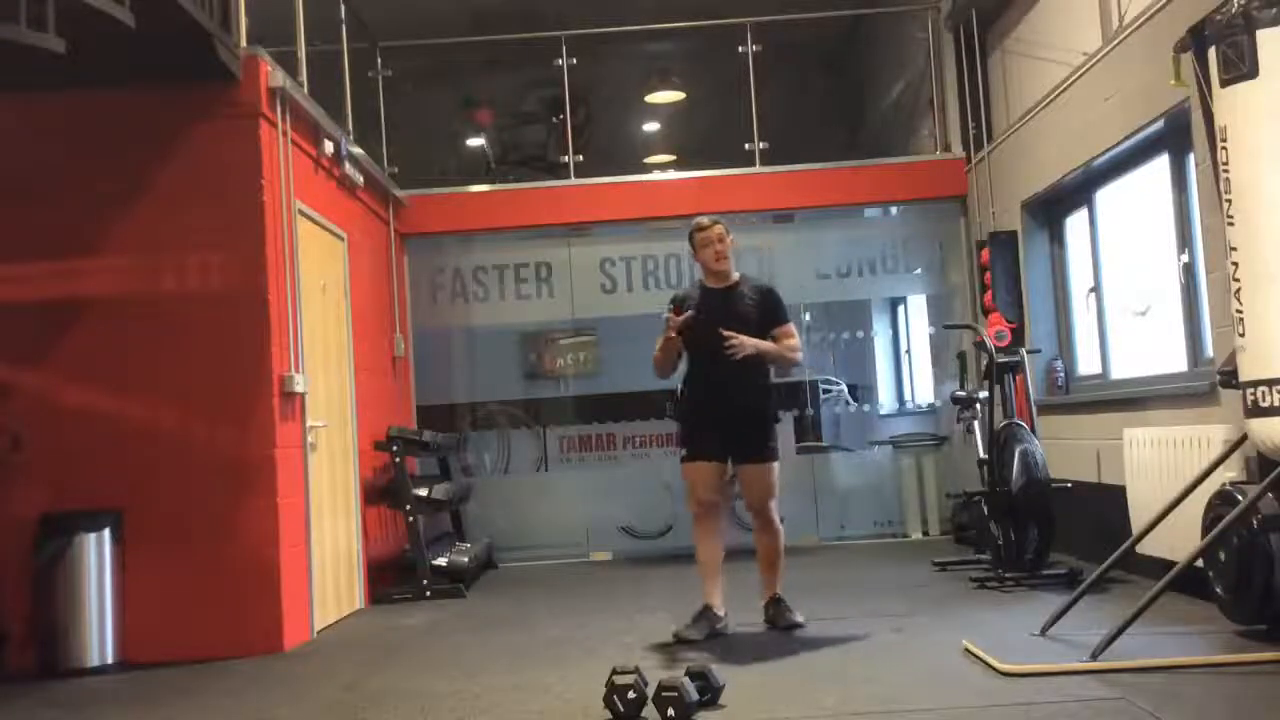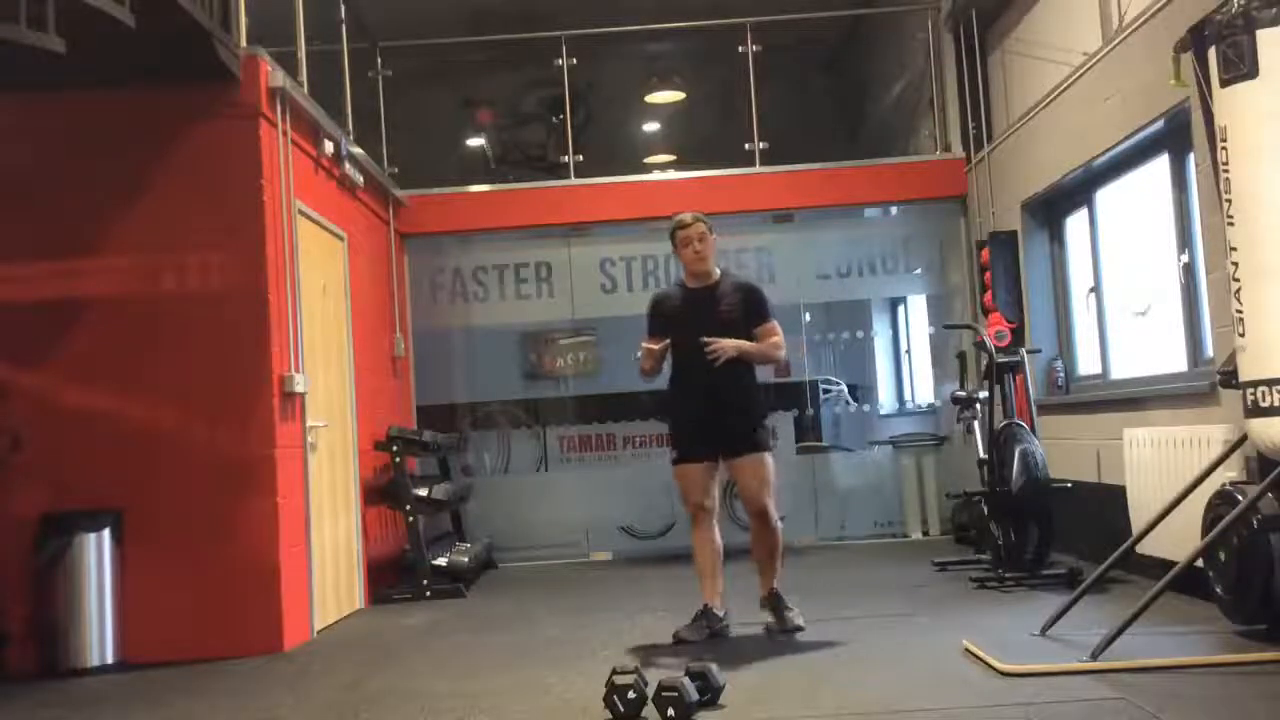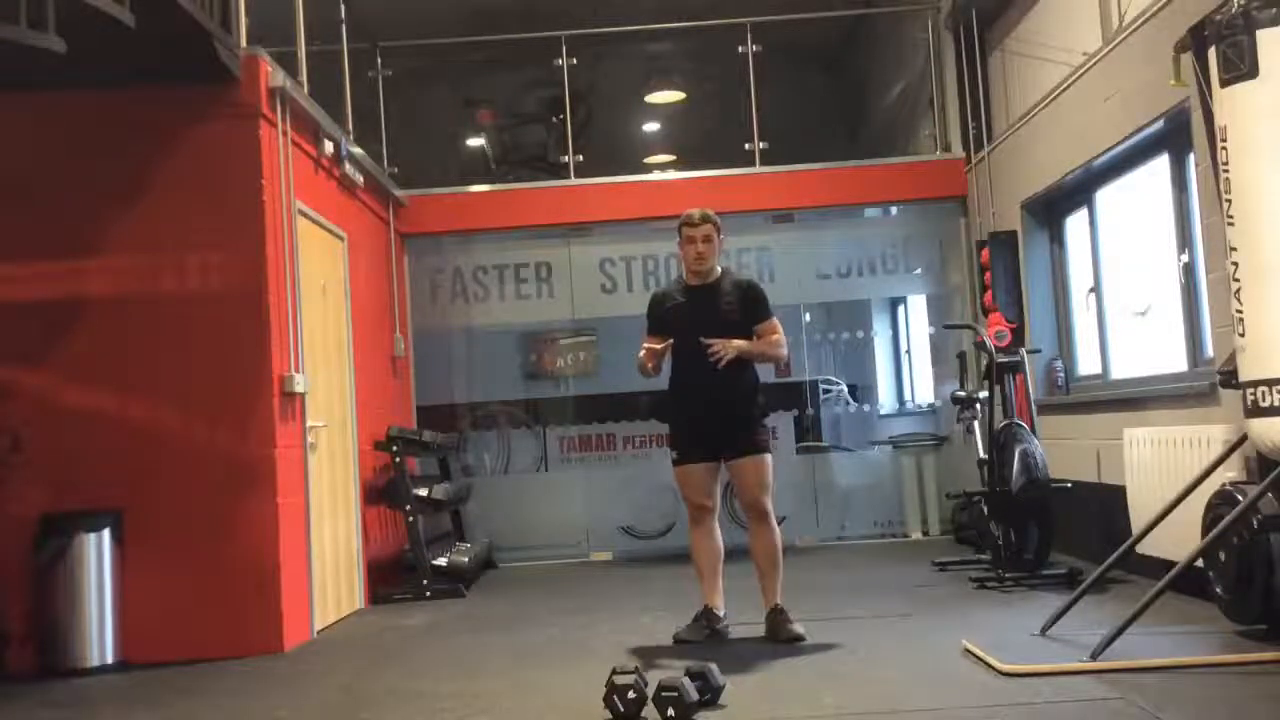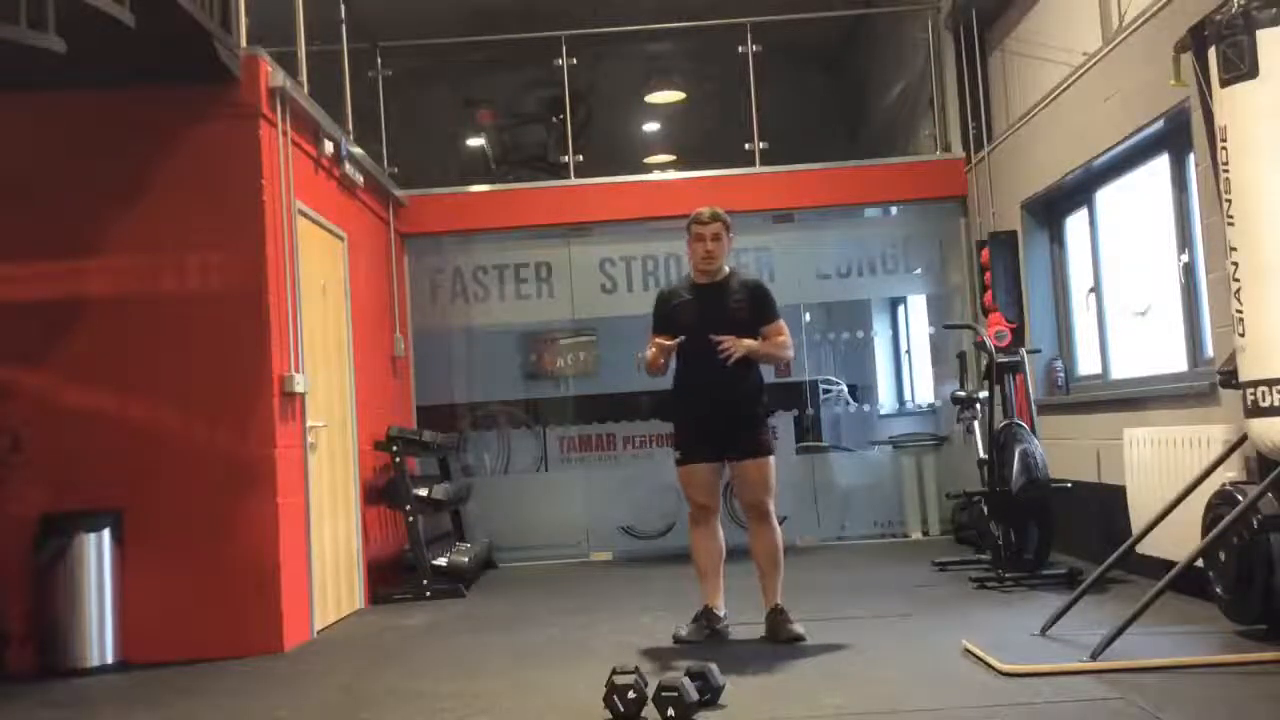
dt=0.3s
person 1, frame 1
left shoulder: (762, 295)
right shoulder: (683, 303)
left elbow: (794, 352)
right elbow: (663, 369)
left wrist: (758, 345)
right wrist: (668, 339)
left hip: (754, 418)
right hip: (701, 421)
left knee: (765, 511)
right knee: (706, 511)
left ankle: (773, 599)
right ankle: (713, 609)
person 1, frame 2
left shoulder: (744, 292)
right shoulder: (664, 303)
left elbow: (777, 349)
right elbow: (651, 371)
left wrist: (739, 346)
right wrist: (647, 361)
left hip: (743, 416)
right hip: (689, 422)
left knee: (762, 508)
right knee: (701, 512)
left ankle: (772, 593)
right ankle: (713, 611)
person 1, frame 3
left shoulder: (745, 290)
right shoulder: (664, 300)
left elbow: (779, 347)
right elbow: (651, 364)
left wrist: (740, 346)
right wrist: (647, 359)
left hip: (743, 416)
right hip: (690, 421)
left knee: (759, 509)
right knee: (700, 512)
left ankle: (775, 610)
right ankle: (713, 612)
person 1, frame 4
left shoulder: (752, 290)
right shoulder: (670, 299)
left elbow: (785, 348)
right elbow: (654, 365)
left wrist: (749, 345)
right wrist: (657, 355)
left hip: (746, 417)
right hip: (694, 421)
left knee: (760, 510)
right knee: (702, 512)
left ankle: (775, 611)
right ankle: (713, 612)
